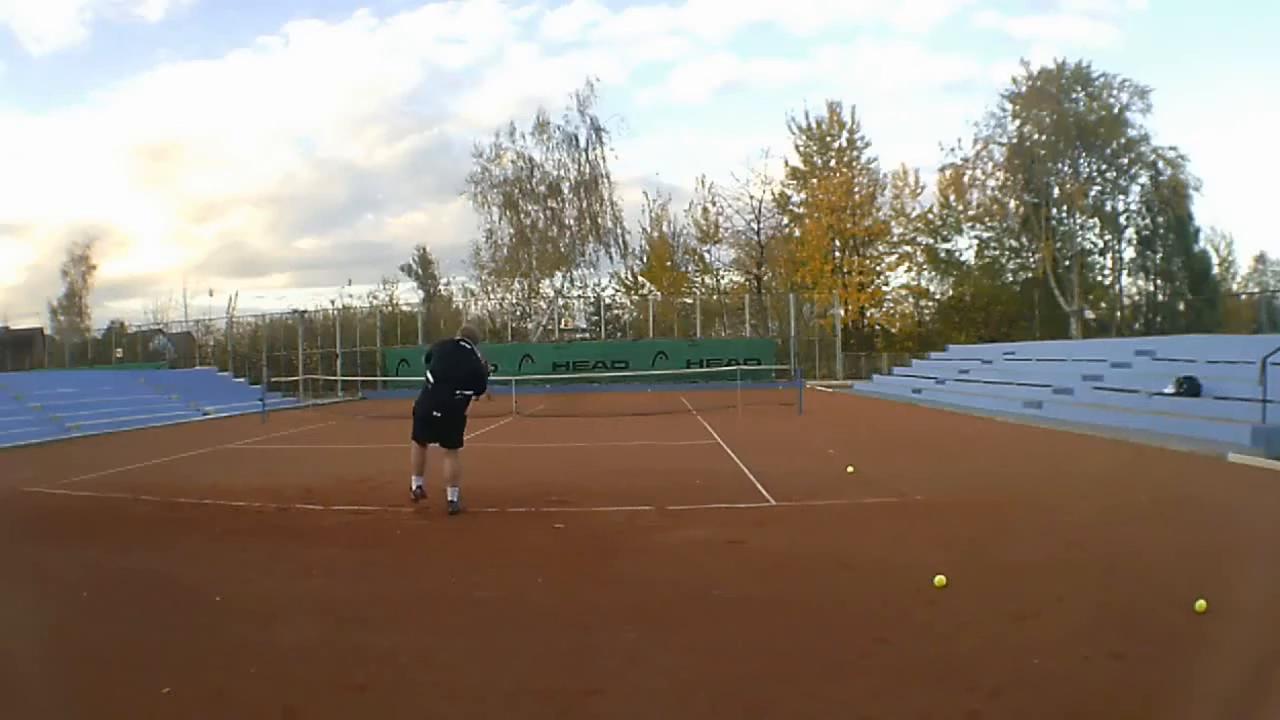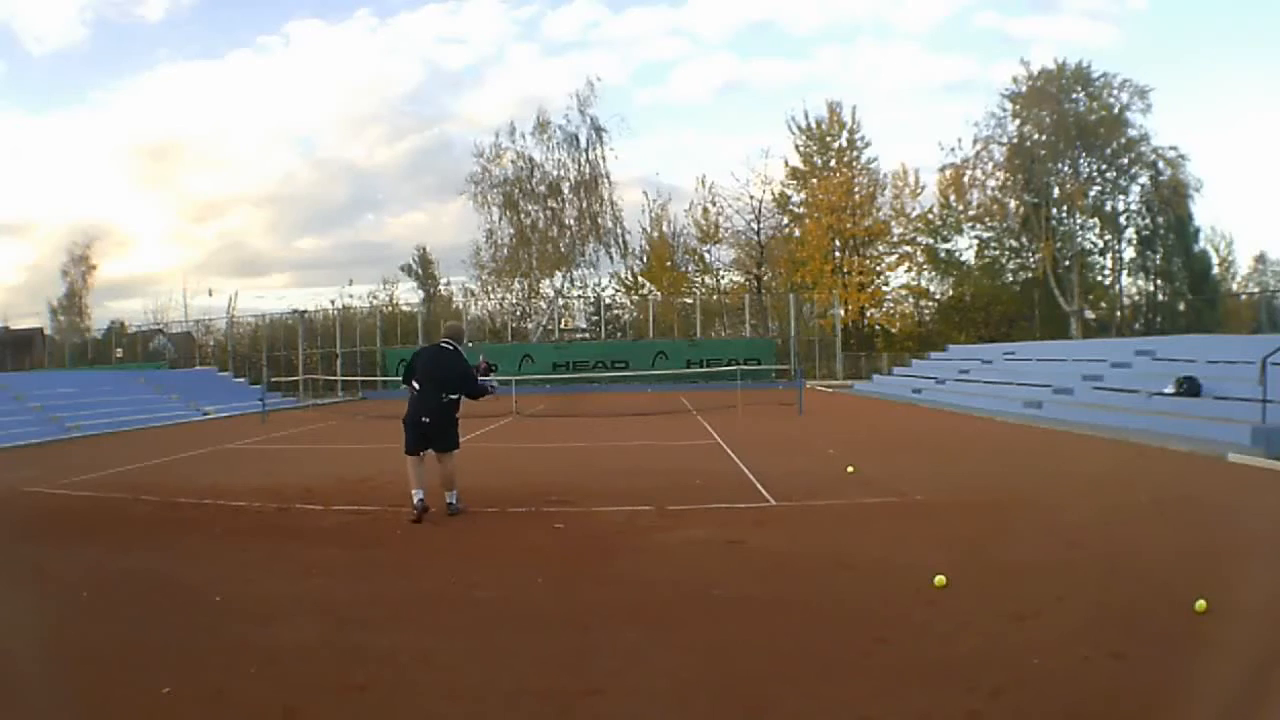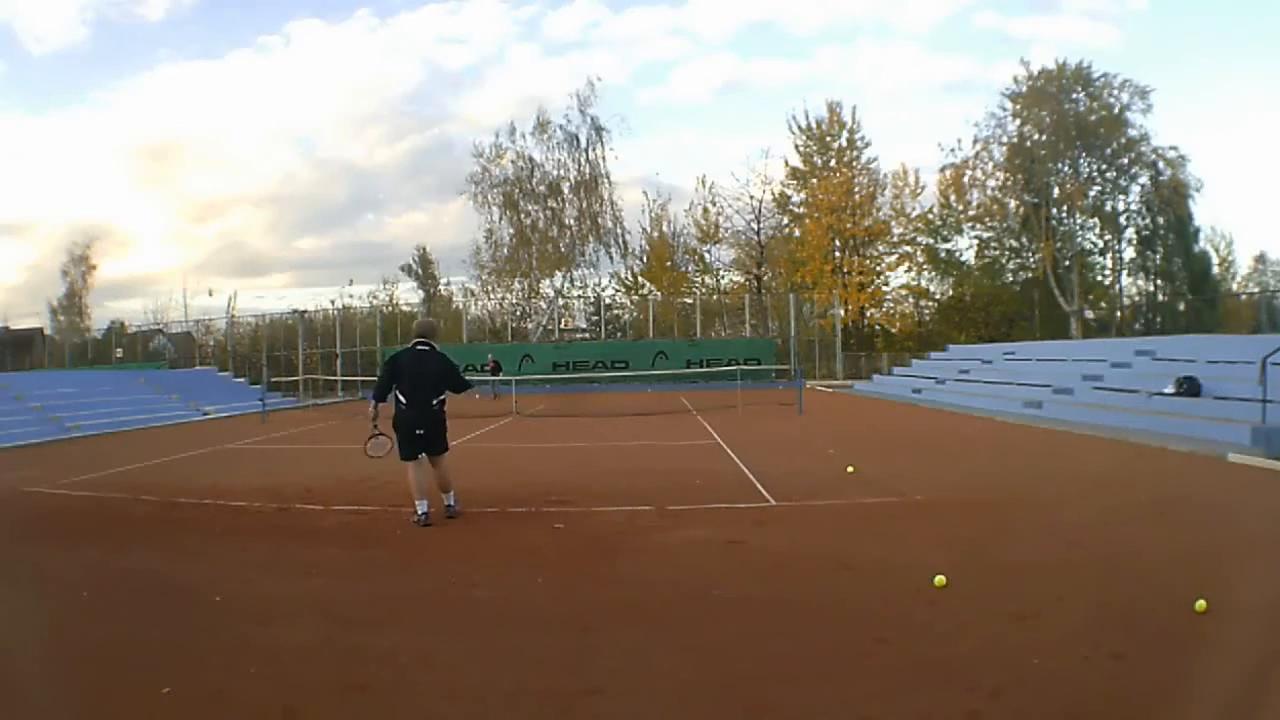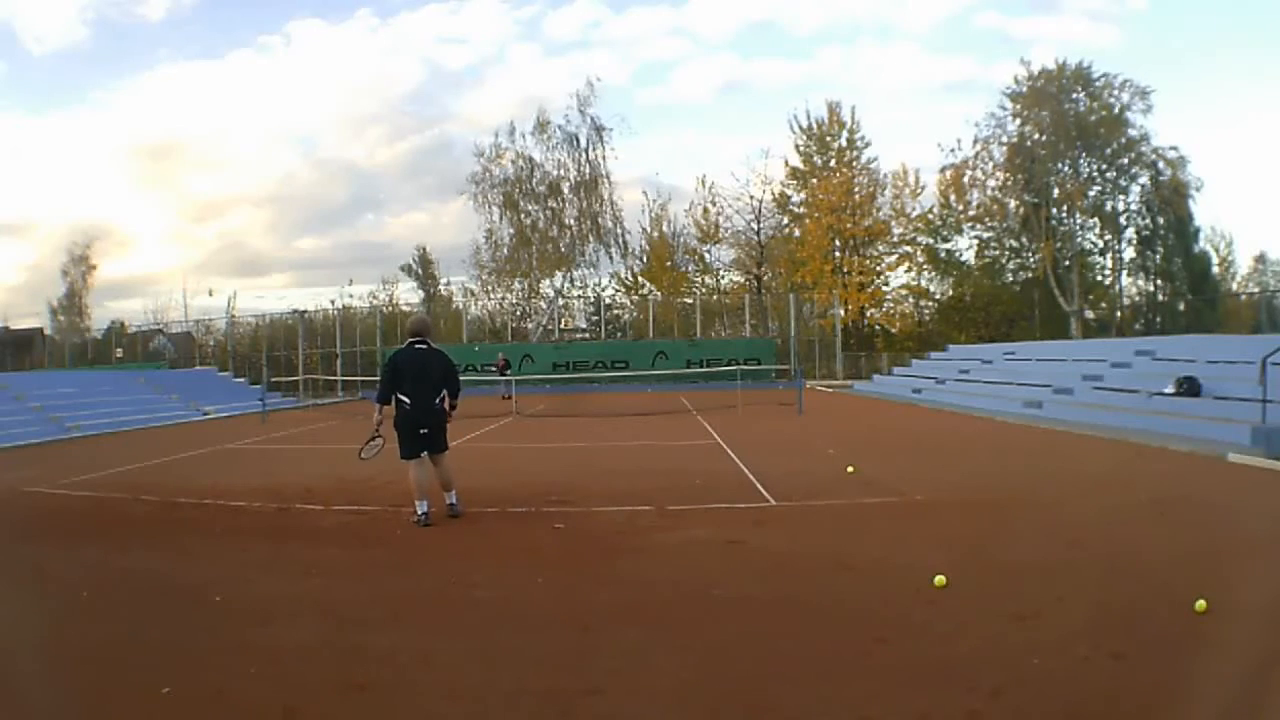
dt=0.4s
person 1, frame 1
left shoulder: (443, 347)
right shoulder: (476, 363)
left elbow: (428, 357)
right elbow: (479, 389)
right wrist: (484, 370)
left hip: (427, 405)
right hip: (453, 411)
left knee: (419, 444)
right knee: (451, 453)
left ankle: (417, 486)
right ankle: (453, 500)
person 1, frame 2
left shoulder: (423, 352)
right shoulder: (462, 363)
left elbow: (407, 374)
right elbow: (473, 391)
left wrist: (414, 387)
right wrist: (489, 389)
left hip: (416, 413)
right hip: (443, 416)
left knee: (415, 457)
right knee: (445, 458)
left ankle: (418, 501)
right ankle: (451, 502)
person 1, frame 3
left shoulder: (399, 358)
right shoulder: (442, 360)
left elbow: (383, 383)
right elbow: (458, 385)
left wrist: (374, 407)
right wrist: (469, 384)
left hip: (406, 420)
right hip: (433, 419)
left knee: (414, 464)
right knee: (439, 461)
left ankle: (422, 512)
right ankle: (450, 505)
person 1, frame 4
left shoulder: (397, 357)
right shoulder: (441, 357)
left elbow: (386, 387)
right elbow: (453, 386)
left wrist: (378, 412)
right wrist: (451, 408)
left hip: (408, 418)
right hip: (434, 416)
left knee: (415, 463)
right knee: (440, 460)
left ankle: (422, 512)
right ankle: (452, 504)
